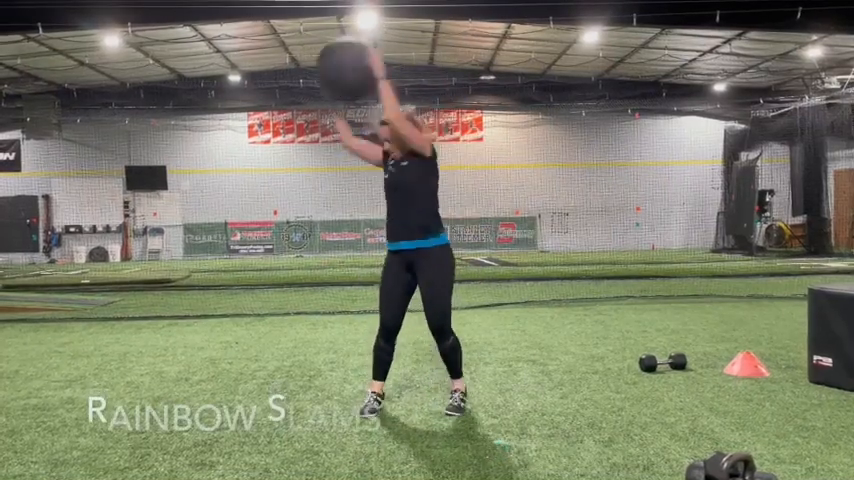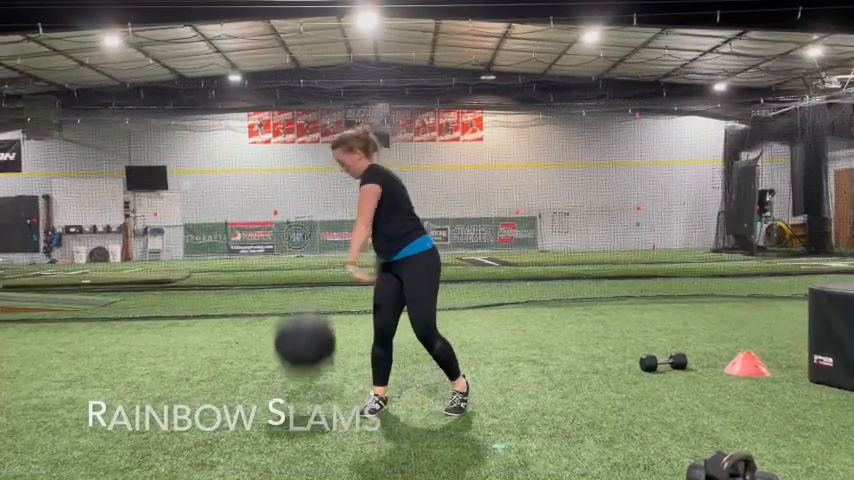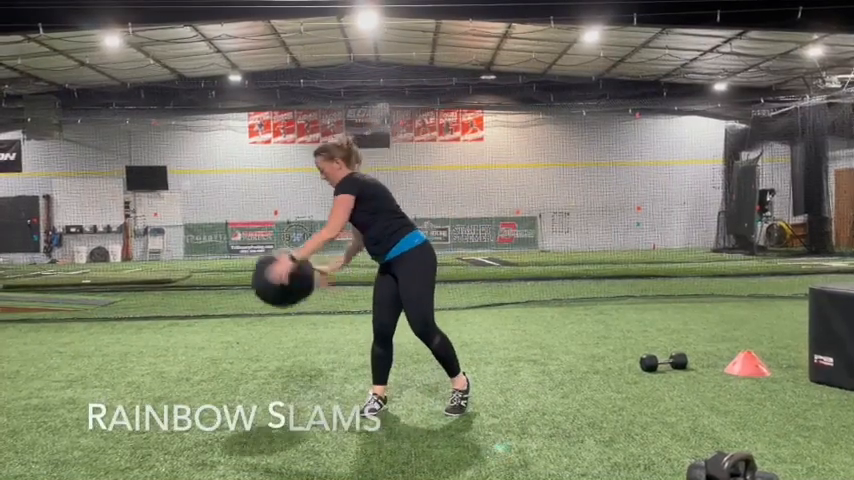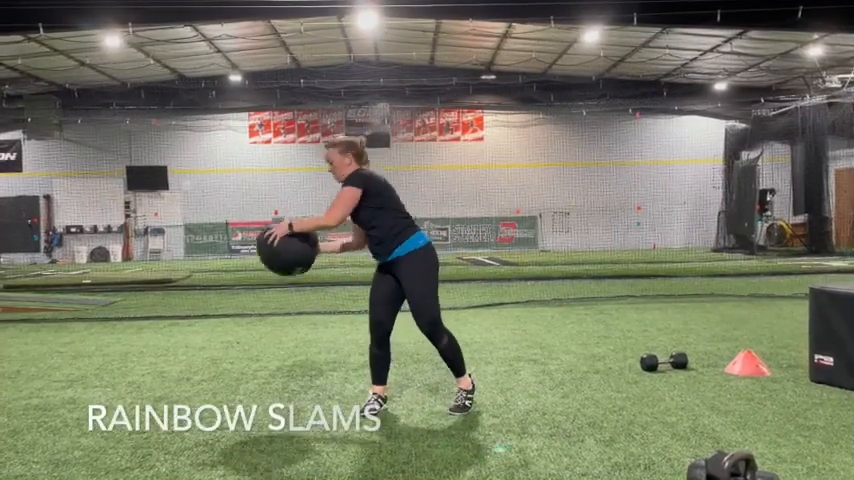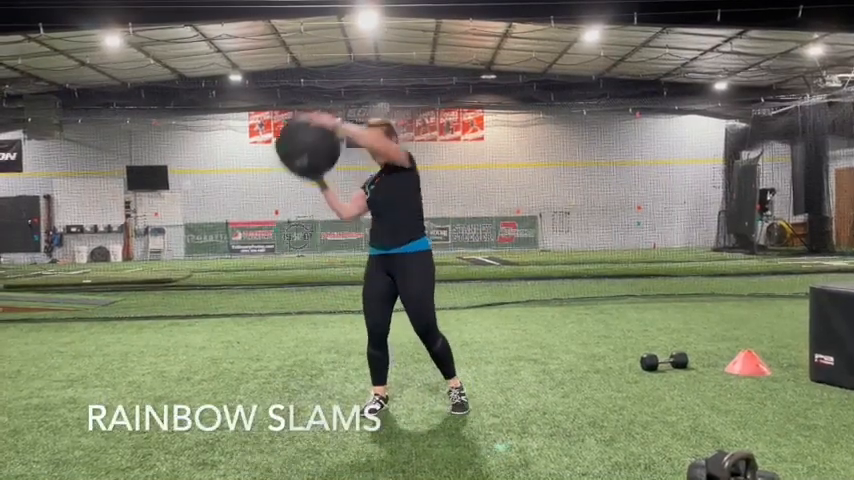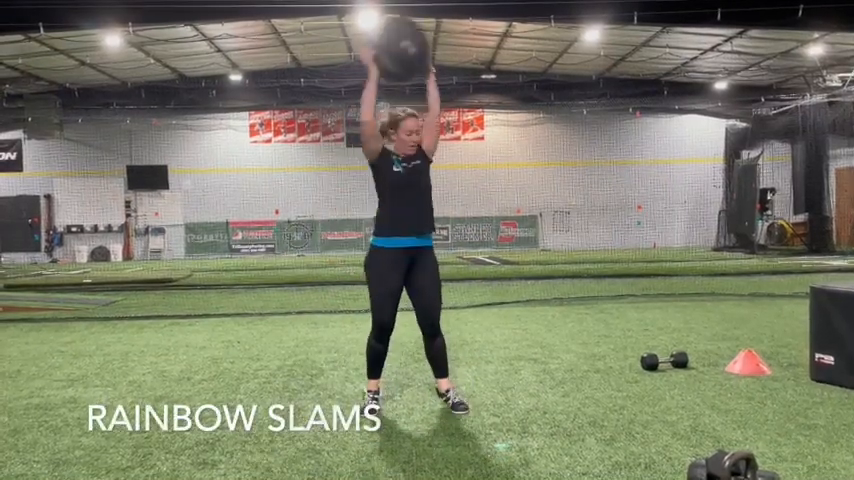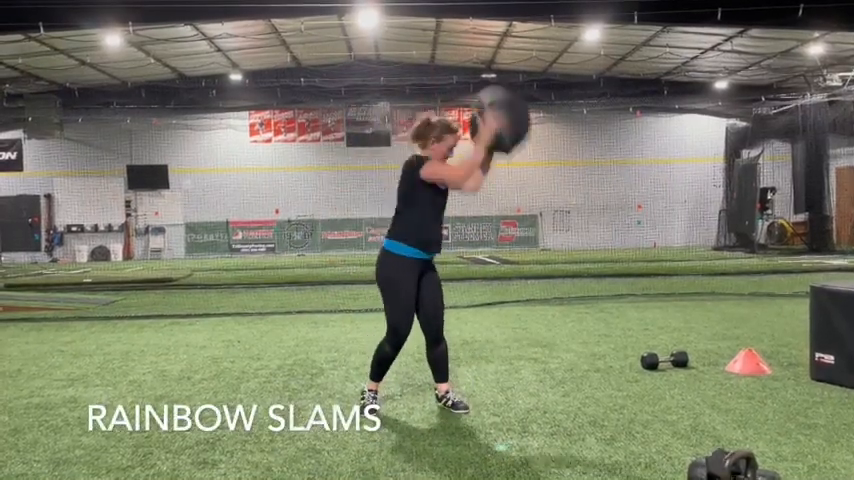
dt=0.3s
person 1, frame 1
left shoulder: (424, 154)
right shoulder: (388, 161)
left elbow: (396, 119)
right elbow: (350, 140)
left wrist: (381, 77)
left hip: (432, 253)
right hip: (398, 257)
left knee: (440, 327)
right knee: (387, 327)
left ankle: (459, 387)
right ankle: (376, 392)
person 1, frame 2
left shoulder: (373, 177)
right shoulder: (376, 178)
left elbow: (364, 224)
left wrist: (351, 262)
right wrist: (372, 266)
left hip: (418, 260)
right hip: (392, 265)
left knee: (425, 330)
right knee: (382, 331)
left ankle: (460, 386)
right ankle: (379, 394)
person 1, frame 3
left shoulder: (349, 185)
right shoulder: (357, 187)
left elbow: (331, 232)
right elbow: (361, 238)
left wrist: (292, 259)
right wrist: (335, 266)
left hip: (414, 258)
right hip: (391, 264)
left knee: (423, 326)
right knee: (382, 331)
left ankle: (460, 383)
right ankle: (378, 394)
person 1, frame 4
left shoulder: (362, 180)
right shoulder: (359, 197)
left elbow: (331, 219)
right elbow: (357, 242)
left wrist: (289, 227)
right wrist: (314, 247)
left hip: (416, 257)
right hip: (388, 265)
left knee: (431, 326)
right knee: (378, 331)
left ankle: (465, 384)
right ankle: (378, 393)
person 1, frame 5
left shoulder: (403, 164)
right shoulder: (372, 183)
left elbow: (377, 143)
right elbow: (347, 212)
left wrist: (334, 123)
right wrist: (321, 184)
left hip: (413, 259)
right hip: (379, 262)
left knee: (426, 328)
right knee: (376, 332)
left ankle: (456, 387)
right ankle: (379, 394)
person 1, frame 6
left shoulder: (421, 158)
right shoulder: (381, 159)
left elbow: (433, 113)
right elbow: (366, 122)
left wrist: (428, 73)
right wrist: (373, 74)
left hip: (422, 254)
right hip: (386, 254)
left knee: (431, 325)
right knee: (382, 327)
left ankle: (445, 388)
right ankle: (372, 390)
person 1, frame 7
left shoulder: (438, 178)
right shoulder: (415, 165)
left elbow: (472, 178)
right elbow: (462, 178)
left wrist: (485, 143)
right wrist: (486, 136)
left hip: (423, 265)
right hip: (398, 262)
left knee: (435, 330)
right knee: (398, 332)
left ankle: (443, 392)
right ankle: (370, 392)
